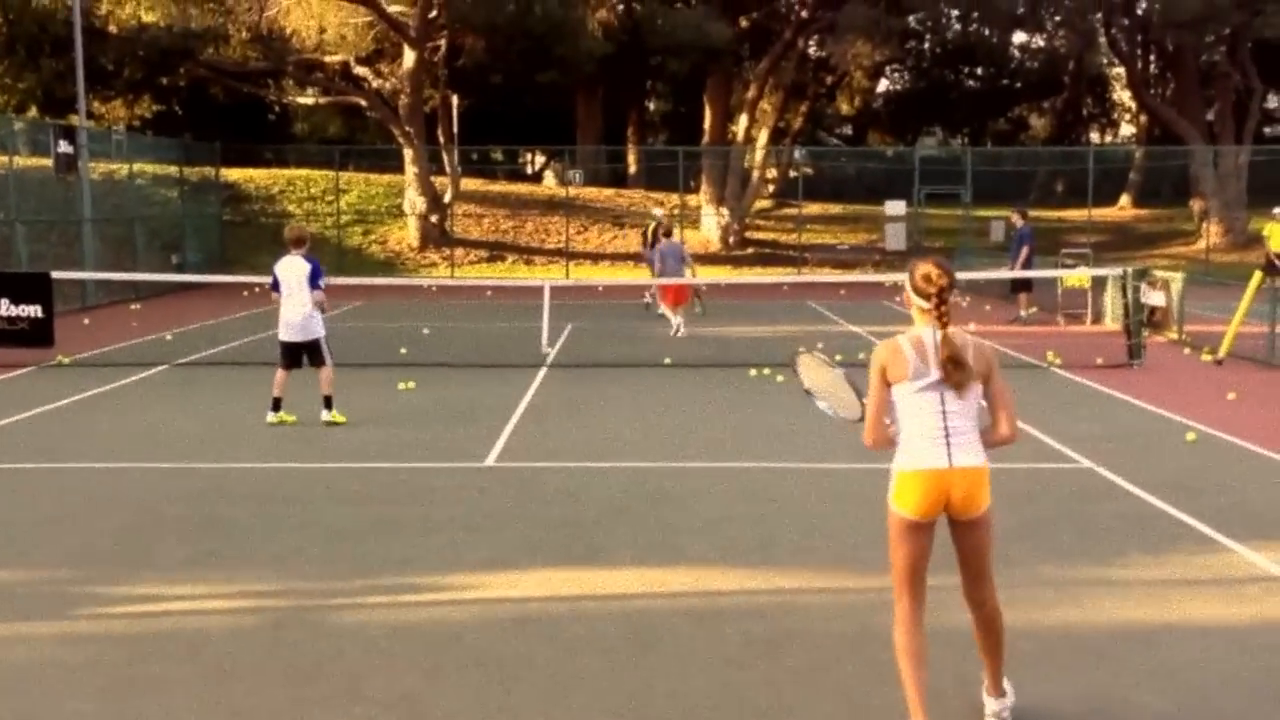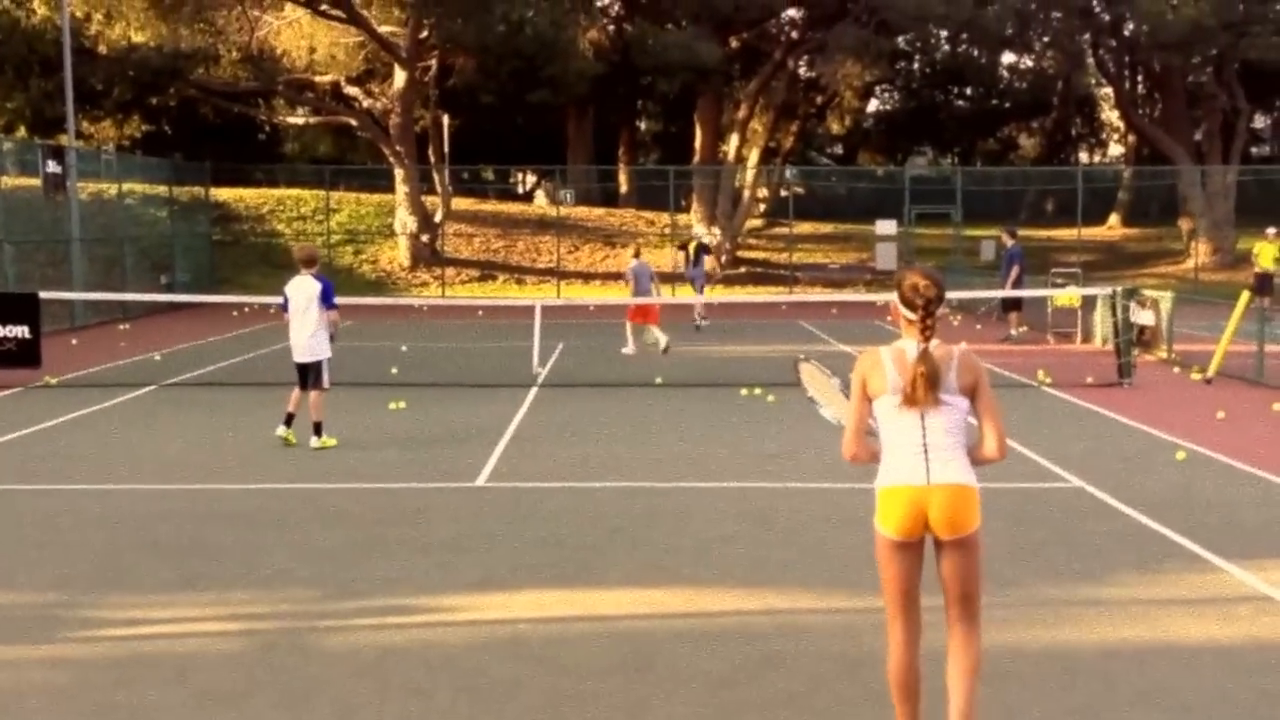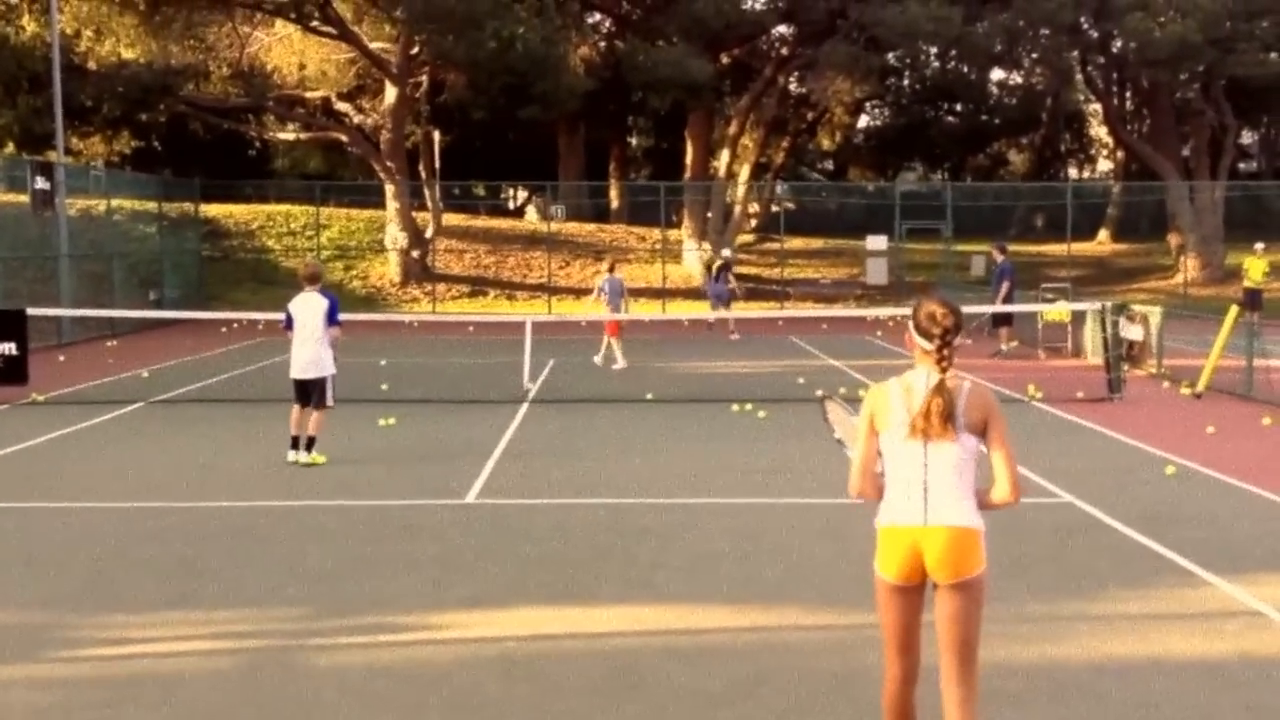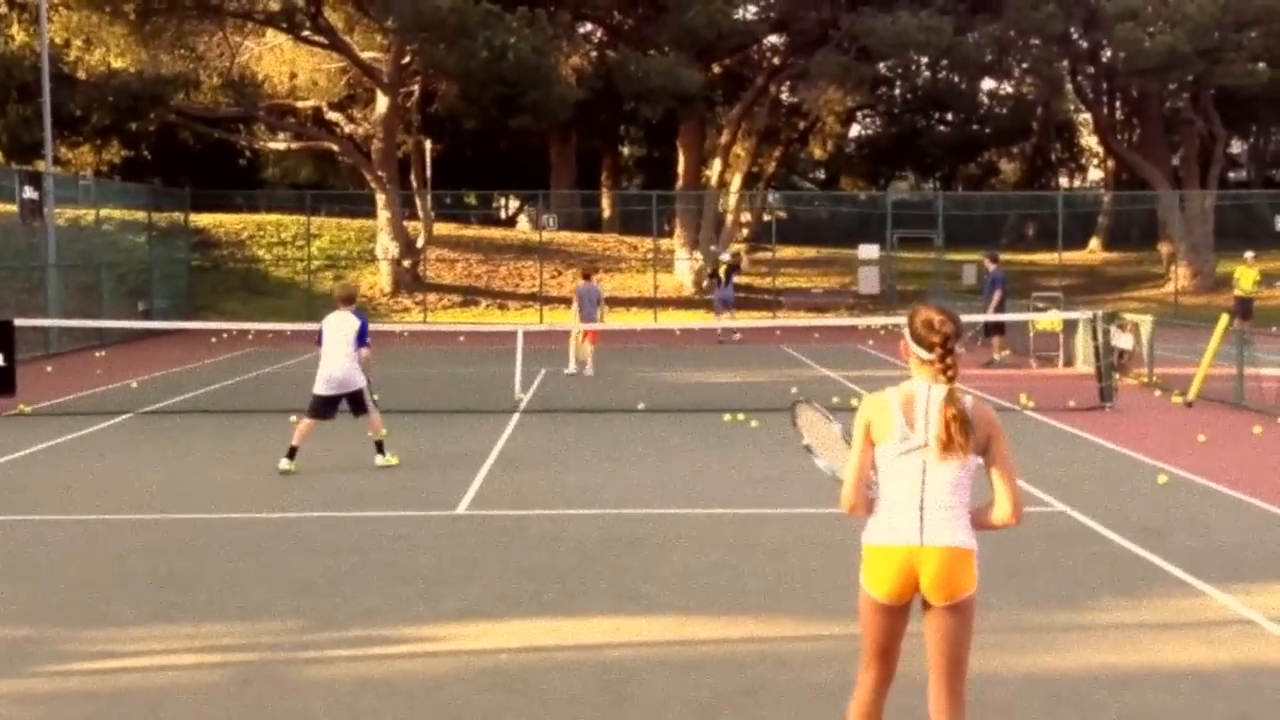
dt=0.4s
person 1, frame 1
left shoulder: (888, 352)
right shoulder: (979, 352)
left elbow: (874, 437)
right elbow: (1006, 431)
left hip: (915, 480)
right hip: (971, 478)
left knee: (908, 605)
right knee: (981, 592)
person 1, frame 2
left shoulder: (870, 365)
right shoulder: (967, 364)
left elbow: (853, 450)
right elbow: (994, 448)
left hip: (897, 499)
right hip: (956, 496)
left knee: (902, 632)
right knee: (963, 627)
person 1, frame 3
left shoulder: (879, 397)
right shoulder: (979, 400)
left elbow: (860, 487)
right elbow: (1008, 490)
left hip: (897, 539)
right hip: (959, 540)
left knee: (900, 670)
right knee: (959, 683)
person 1, frame 4
left shoulder: (876, 407)
right shoulder: (981, 416)
left elbow: (852, 502)
right elbow: (1009, 512)
right wrist: (955, 517)
left hip: (887, 556)
right hip: (952, 559)
left knee: (873, 678)
person 2, frame 1
left shoulder: (279, 266)
right shoulder: (312, 264)
left elbow: (275, 296)
right elbow: (319, 297)
right wrist: (324, 307)
left hip: (287, 324)
right hip: (309, 323)
left knee: (284, 367)
right knee: (324, 365)
left ankle: (275, 412)
right ankle: (328, 410)
person 2, frame 2
left shoulder: (289, 286)
right shoulder: (322, 283)
left elbow: (287, 317)
right elbow: (333, 316)
right wrist: (332, 332)
left hip: (297, 344)
right hip: (317, 344)
left knee: (301, 387)
right knee: (317, 389)
left ankle: (286, 426)
right ankle: (317, 436)
person 2, frame 3
left shoulder: (293, 303)
right shoulder: (328, 300)
left elbow: (291, 334)
right elbow: (335, 333)
right wrist: (332, 351)
left hip: (298, 362)
right hip: (321, 361)
left knee: (300, 405)
right knee: (321, 407)
left ankle: (294, 450)
right ankle: (307, 452)
person 2, frame 4
left shoulder: (326, 321)
right shoulder: (359, 322)
left elbow: (322, 350)
right elbow: (365, 354)
right wrist: (363, 372)
left hip: (326, 377)
right hip: (349, 376)
left knee: (310, 419)
right knee: (372, 413)
left ankle: (288, 458)
right ankle: (381, 455)
